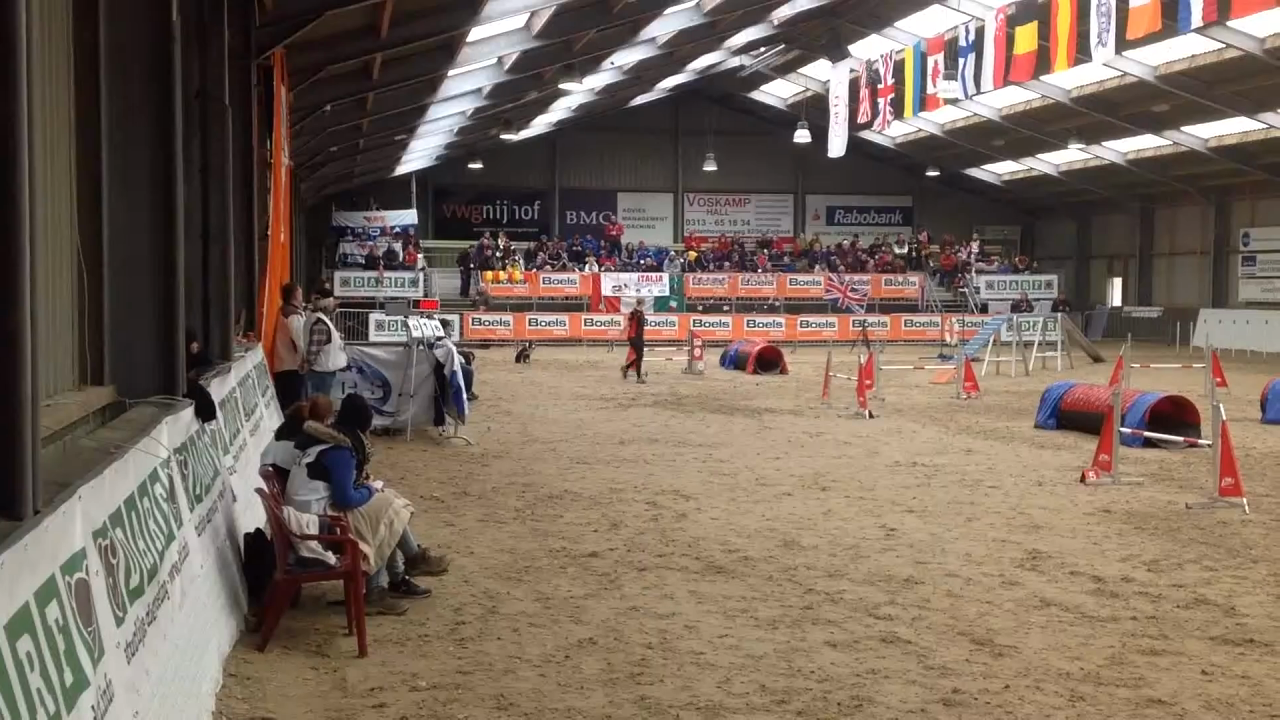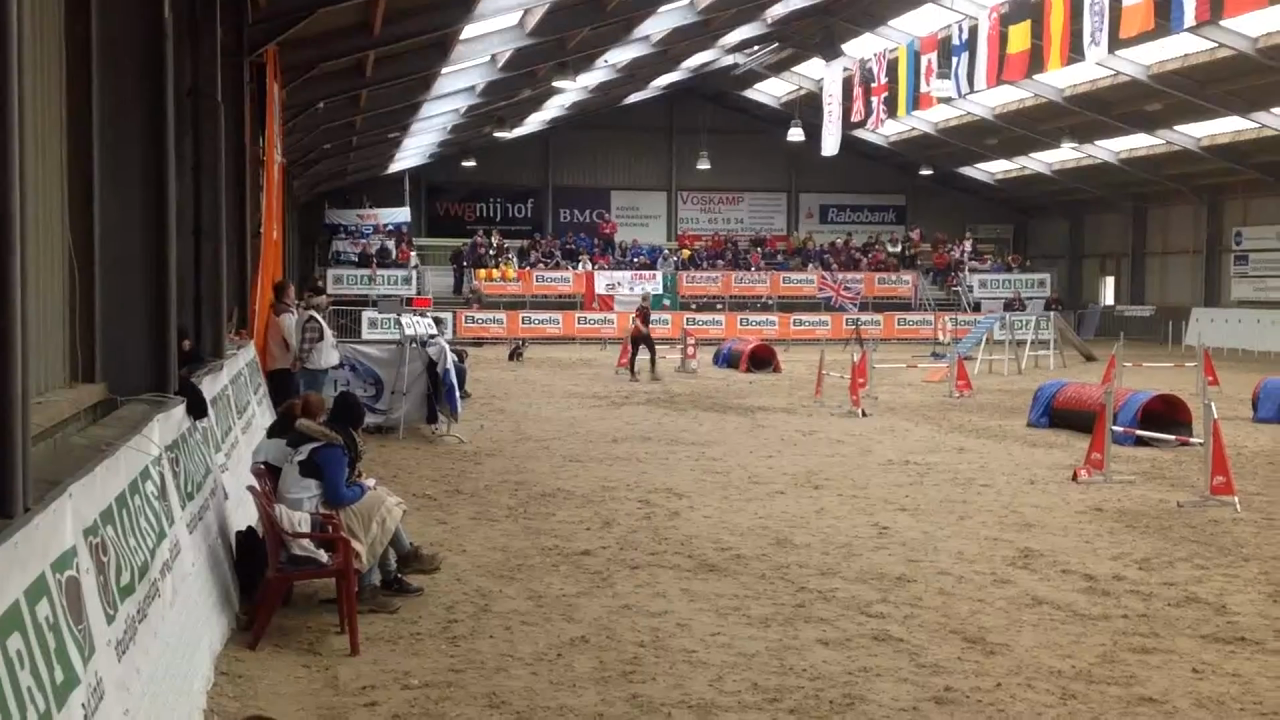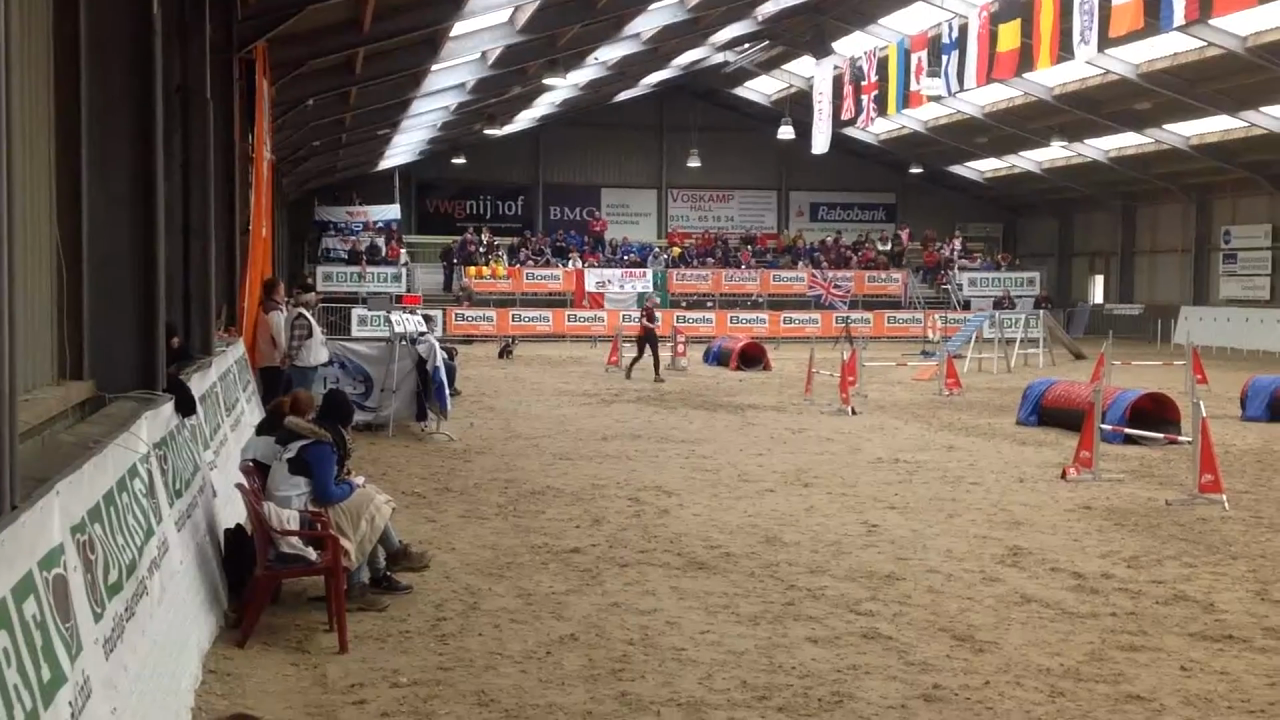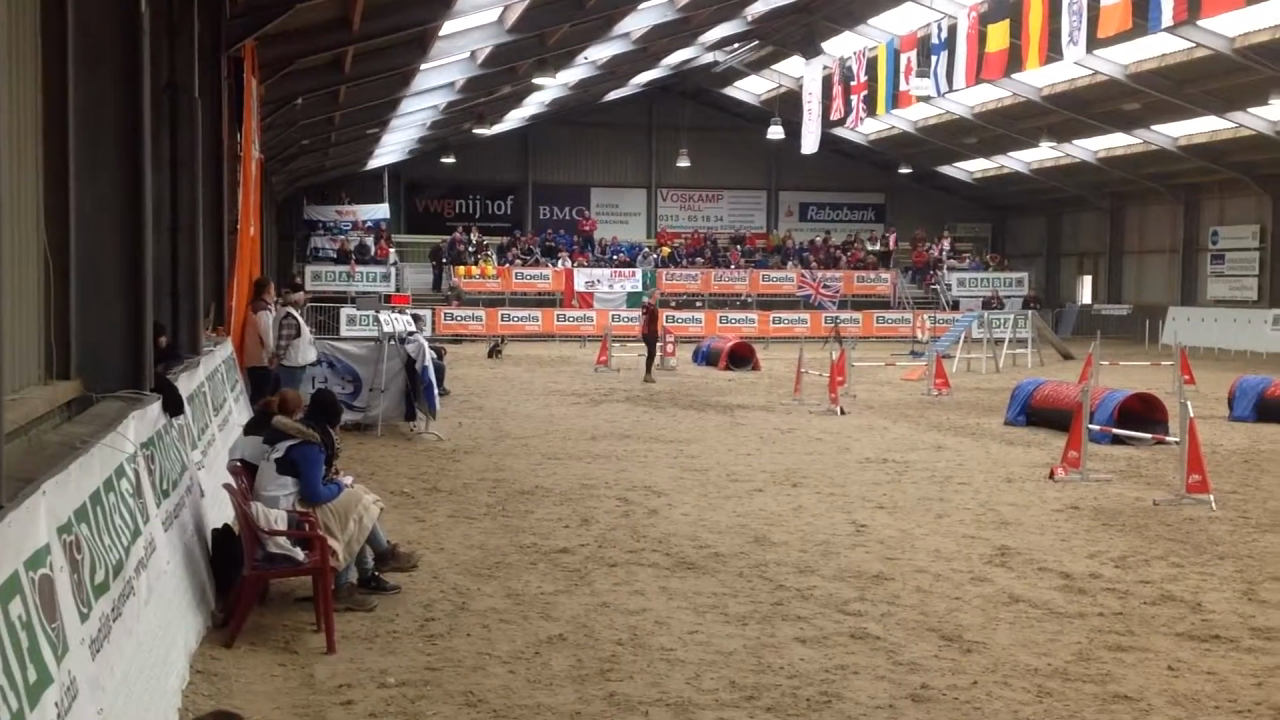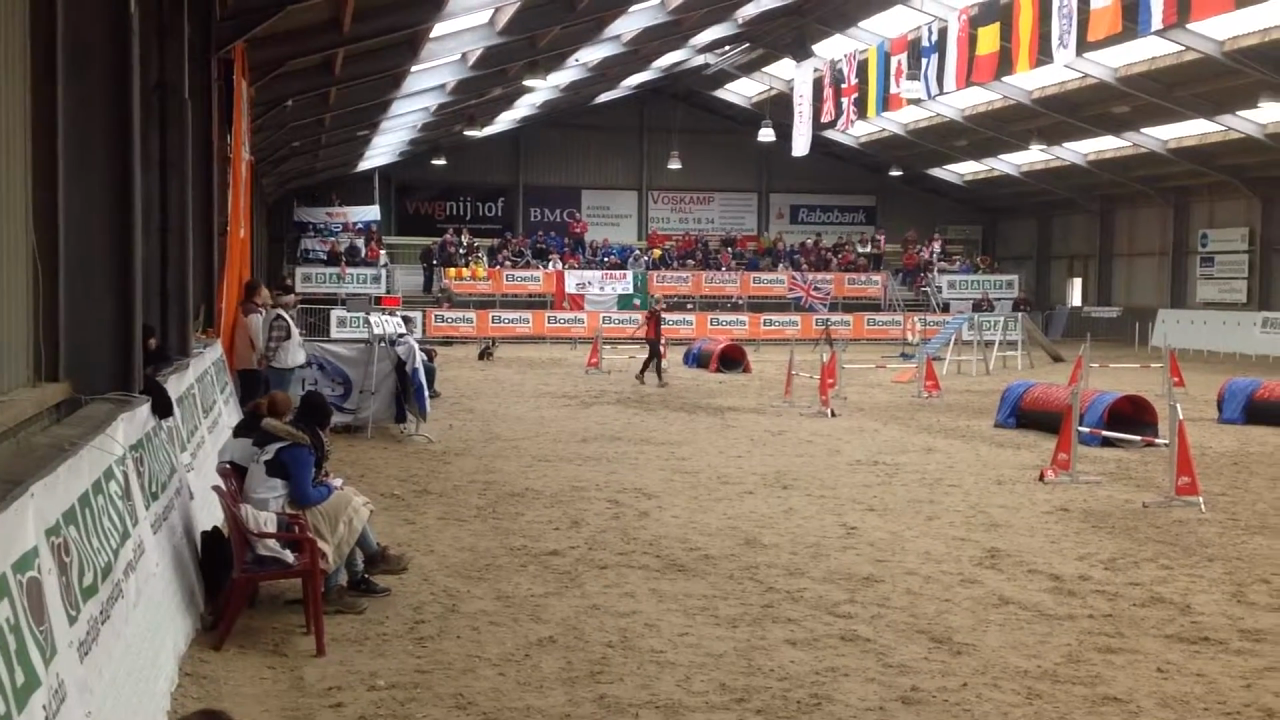
dt=0.2s
person 1, frame 1
left shoulder: (329, 438)
right shoulder: (340, 451)
right elbow: (345, 500)
left wrist: (365, 487)
right wrist: (370, 490)
left hip: (316, 506)
right hip: (318, 517)
left knee: (384, 506)
right knee: (389, 512)
left ankle: (396, 581)
right ankle: (414, 559)
person 1, frame 2
left shoulder: (322, 436)
right shoulder: (332, 448)
right elbow: (338, 497)
left wrist: (356, 483)
right wrist: (363, 487)
left hip: (306, 505)
right hip: (311, 514)
left knee: (377, 512)
right knee: (382, 511)
left ankle: (389, 579)
right ankle: (407, 557)
person 1, frame 3
left shoulder: (311, 433)
right shoulder: (321, 446)
right elbow: (327, 495)
left wrist: (346, 482)
right wrist: (352, 485)
left hip: (295, 502)
right hip: (299, 512)
left knee: (366, 512)
right knee: (371, 508)
left ankle: (378, 577)
right ankle: (395, 555)
person 1, frame 4
left shoulder: (299, 432)
right shoulder: (309, 446)
right elbow: (315, 495)
left wrist: (335, 483)
right wrist: (340, 485)
left hip: (283, 502)
right hip: (287, 512)
left knee: (354, 502)
right knee: (359, 508)
left ankle: (366, 578)
right ankle: (384, 555)
person 1, frame 5
left shoulder: (288, 434)
right shoulder: (299, 448)
right elbow: (304, 497)
left wrist: (323, 484)
right wrist: (330, 487)
left hip: (272, 505)
right hip: (277, 514)
left knee: (345, 517)
right knee: (348, 509)
left ankle: (356, 579)
right ankle: (374, 557)
